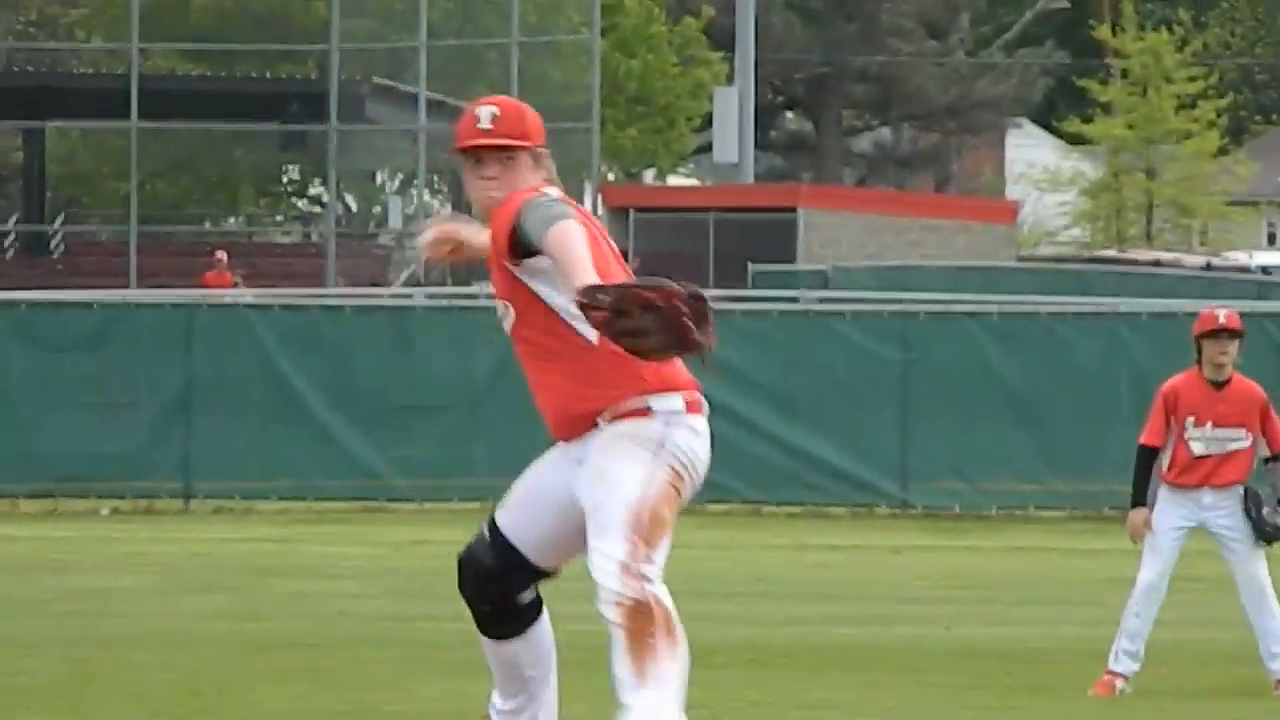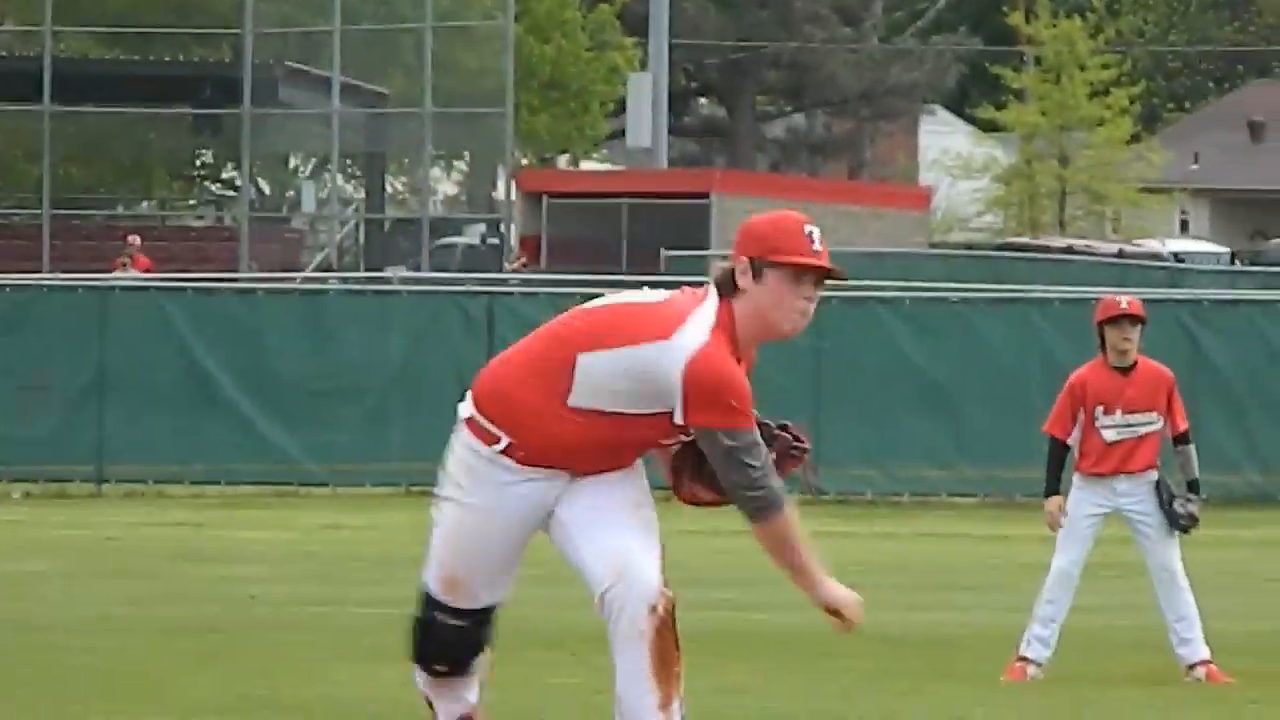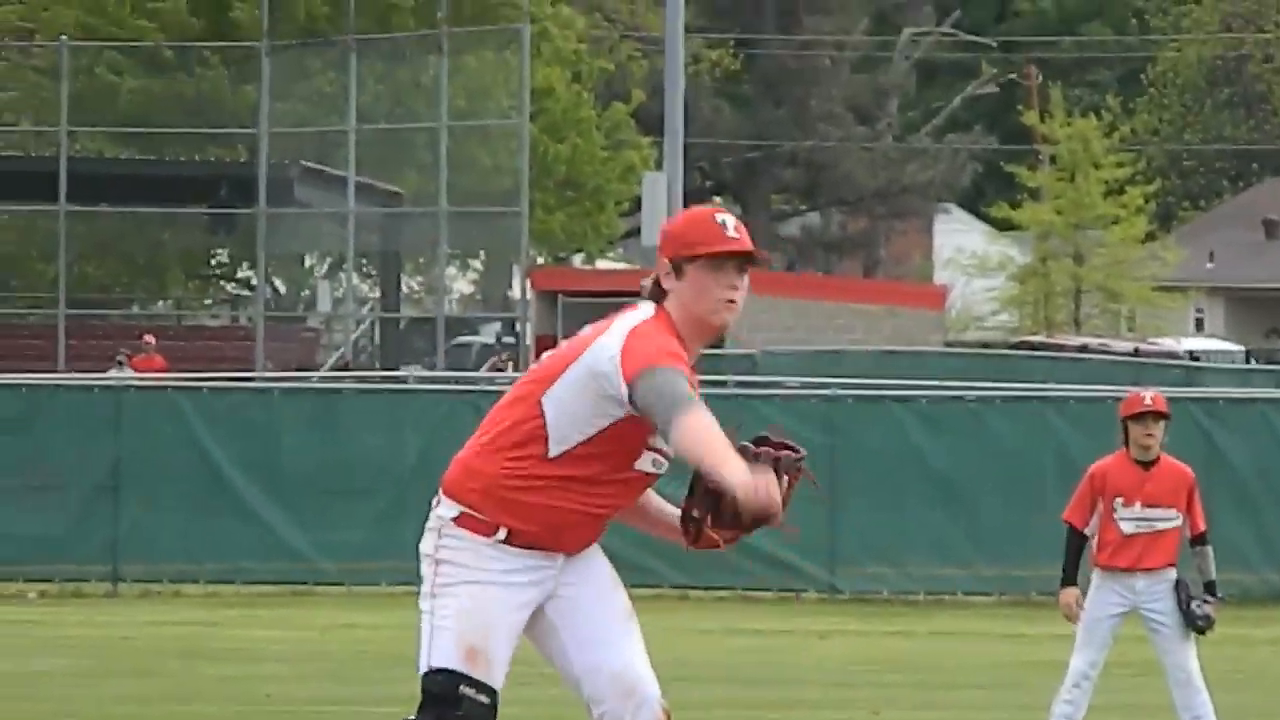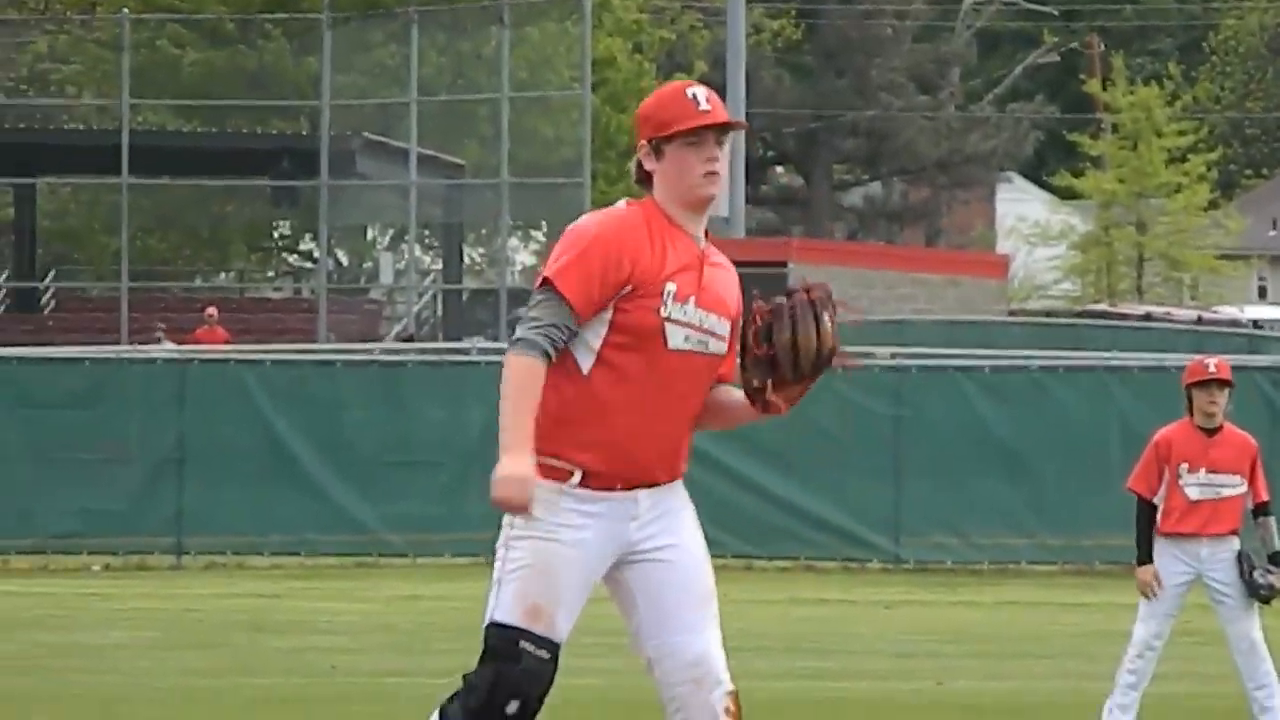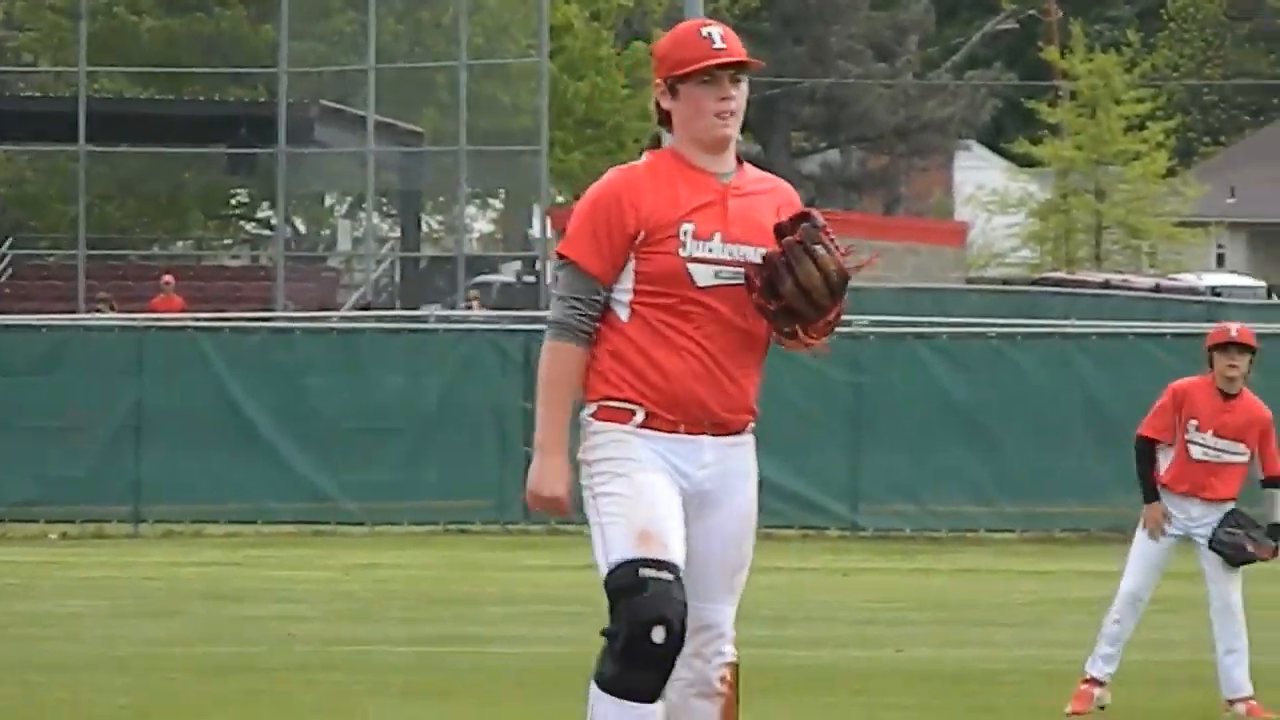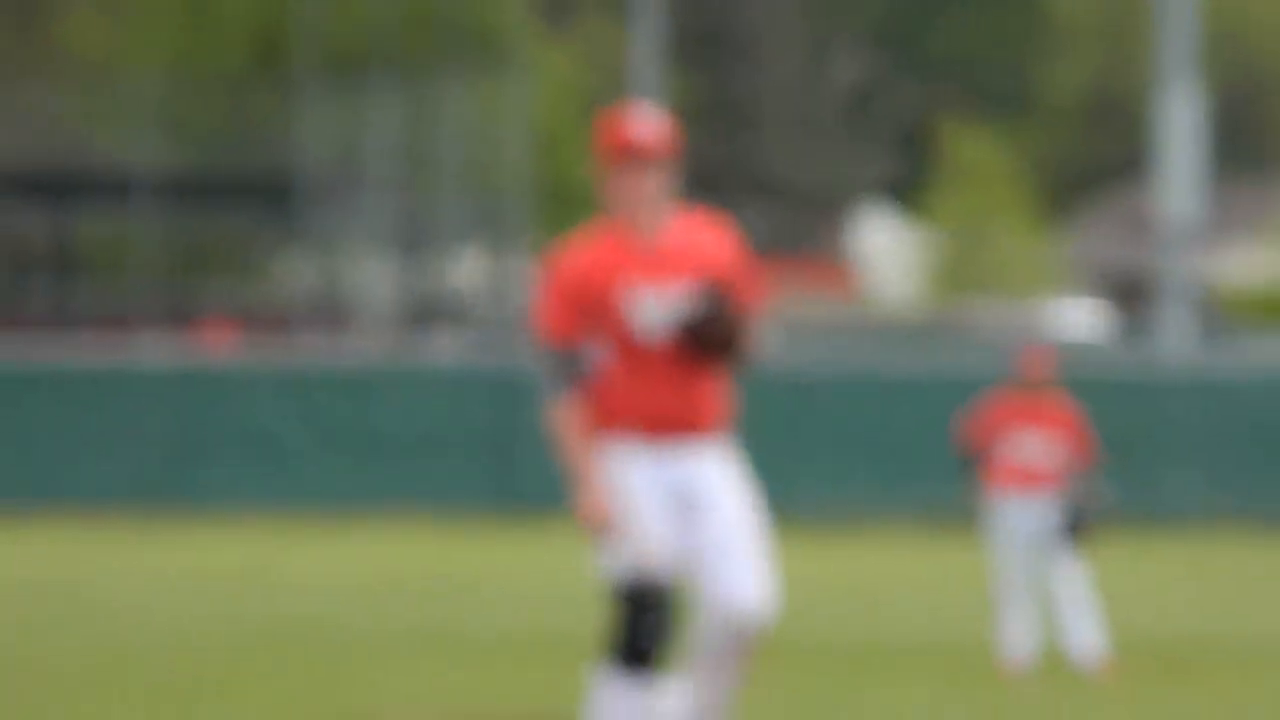
dt=0.5s
person 1, frame 1
left shoulder: (526, 208)
right shoulder: (514, 245)
left elbow: (550, 226)
left wrist: (585, 286)
right wrist: (474, 241)
left hip: (648, 426)
right hip: (589, 441)
left knee: (625, 578)
right knee: (487, 571)
person 1, frame 2
left shoulder: (716, 318)
right shoulder: (711, 365)
right elbow: (756, 493)
left hip: (600, 464)
right hip: (498, 454)
left knee: (641, 598)
right knee: (452, 625)
person 1, frame 3
left shoulder: (667, 357)
right shoulder: (642, 336)
right elbow: (679, 414)
left wrist: (688, 529)
right wrist: (740, 477)
left hip: (568, 555)
right hip: (480, 542)
person 1, frame 4
left shoulder: (723, 275)
right shoulder: (608, 237)
right elbow: (533, 344)
left wrist: (759, 401)
right wrist: (515, 455)
left hip: (663, 504)
right hip: (568, 499)
person 1, frame 5
left shoulder: (779, 201)
right shoulder: (623, 193)
right elbow: (568, 328)
right wrist: (550, 452)
left hip: (731, 451)
right hip: (635, 442)
left knee: (710, 643)
right knee: (652, 621)
person 1, frame 6
left shoulder: (718, 240)
right shoulder: (580, 264)
left elbow: (744, 323)
right elbow: (565, 383)
left wrist: (730, 336)
right wrist: (587, 481)
left hip: (711, 457)
right hip: (631, 461)
left knee: (745, 604)
right knee: (644, 616)
person 2, frame 1
right shoulder: (1174, 390)
right elbow: (1149, 448)
right wrist: (1138, 504)
left hip: (1229, 501)
right hip: (1176, 499)
right knee: (1149, 584)
right ankle: (1118, 670)
person 2, frame 2
left shoulder: (1161, 378)
right shoulder: (1081, 380)
left elbow: (1181, 436)
right elbow: (1060, 437)
left wrist: (1192, 488)
right wrist: (1052, 493)
left hip: (1143, 486)
right hip: (1089, 487)
left knee: (1170, 572)
right knee: (1063, 571)
left ankle: (1198, 660)
right ankle: (1030, 657)
person 2, frame 3
left shoulder: (1182, 476)
right shoulder: (1102, 472)
left elbow: (1198, 535)
right elbow: (1077, 529)
left wrist: (1209, 591)
right wrist: (1068, 584)
left hip: (1161, 584)
right hip: (1109, 583)
left knee: (1185, 671)
right knee: (1082, 670)
person 2, frame 4
left shoulder: (1246, 445)
right shoulder: (1167, 440)
right elbow: (1146, 502)
right wrist: (1144, 561)
left hip: (1225, 551)
right hip: (1172, 552)
left knee: (1249, 639)
right knee: (1146, 640)
person 2, frame 5
right shoulder: (1184, 392)
right elbow: (1146, 443)
right wrist: (1151, 501)
left hip: (1220, 514)
right hip: (1169, 506)
left knee: (1228, 604)
right knee: (1132, 594)
right ankle: (1096, 680)
person 2, frame 6
left shoulder: (1065, 411)
right shoulder: (997, 409)
left elbow: (1084, 457)
right elbow: (969, 441)
left wrist: (1075, 497)
right wrist: (988, 481)
left hip: (1051, 503)
right hip: (1009, 505)
left knee: (1069, 575)
right knee: (1012, 578)
left ankle: (1089, 652)
right ankle: (1018, 653)
